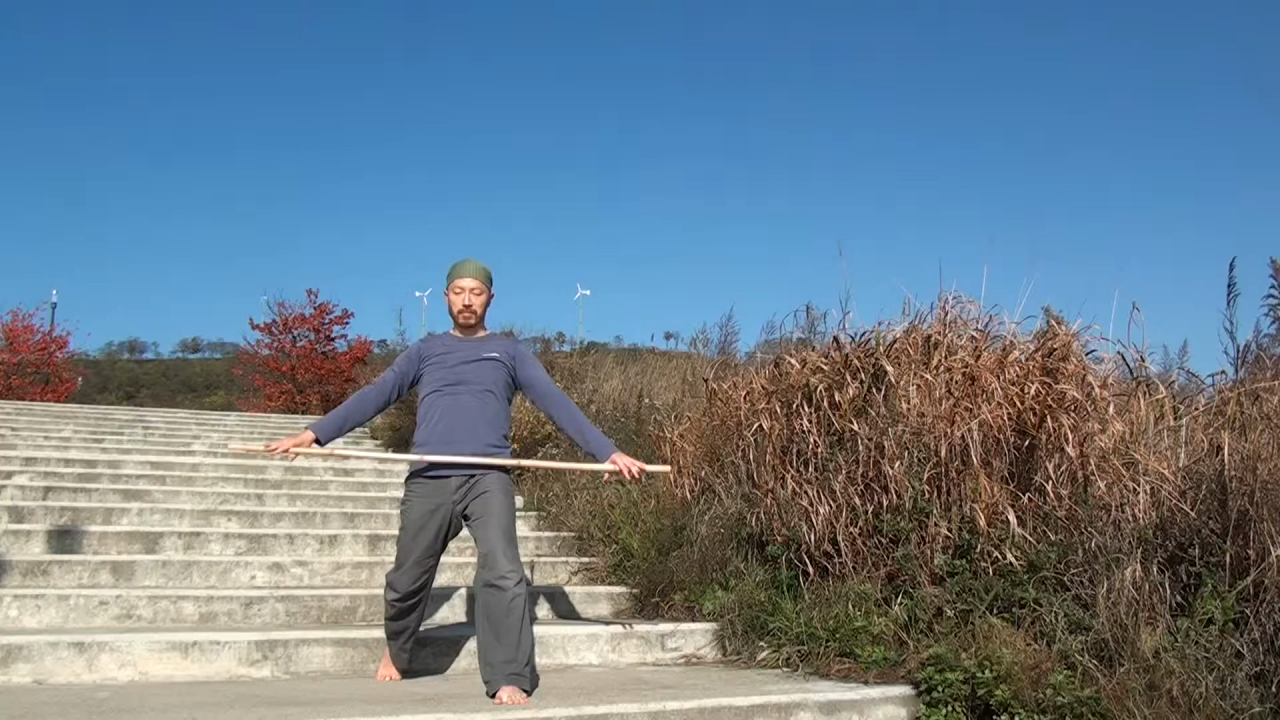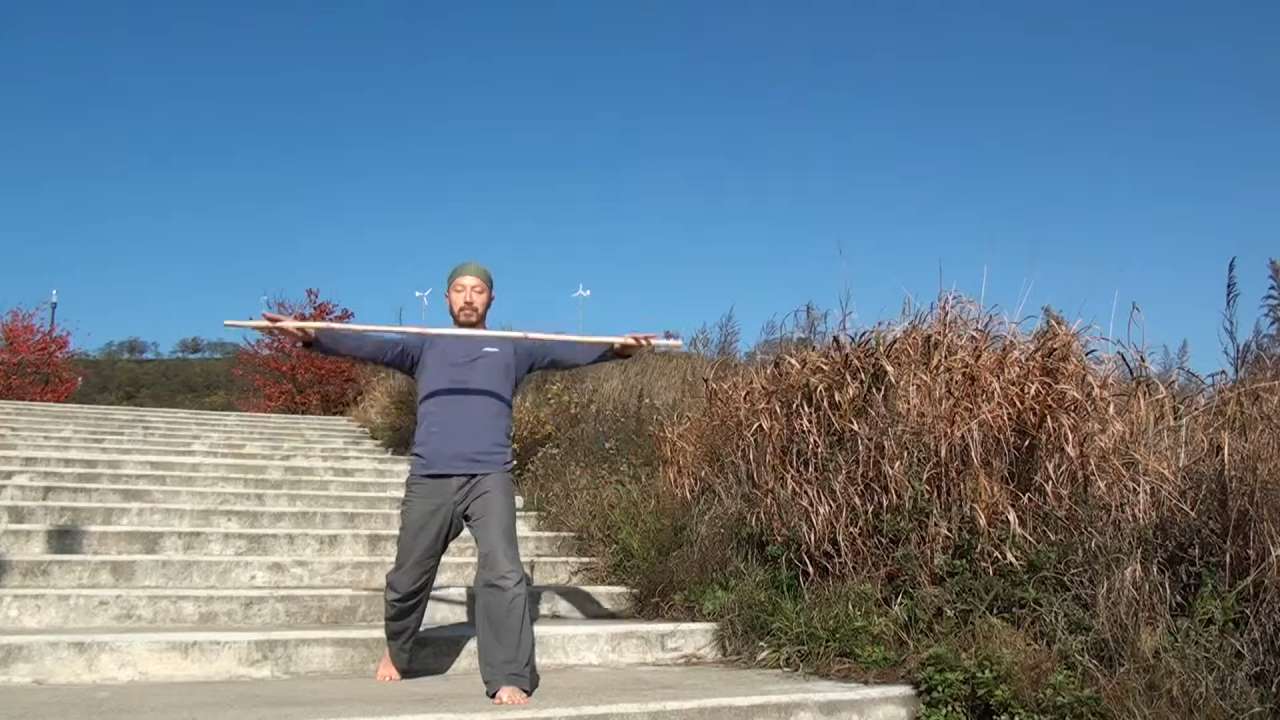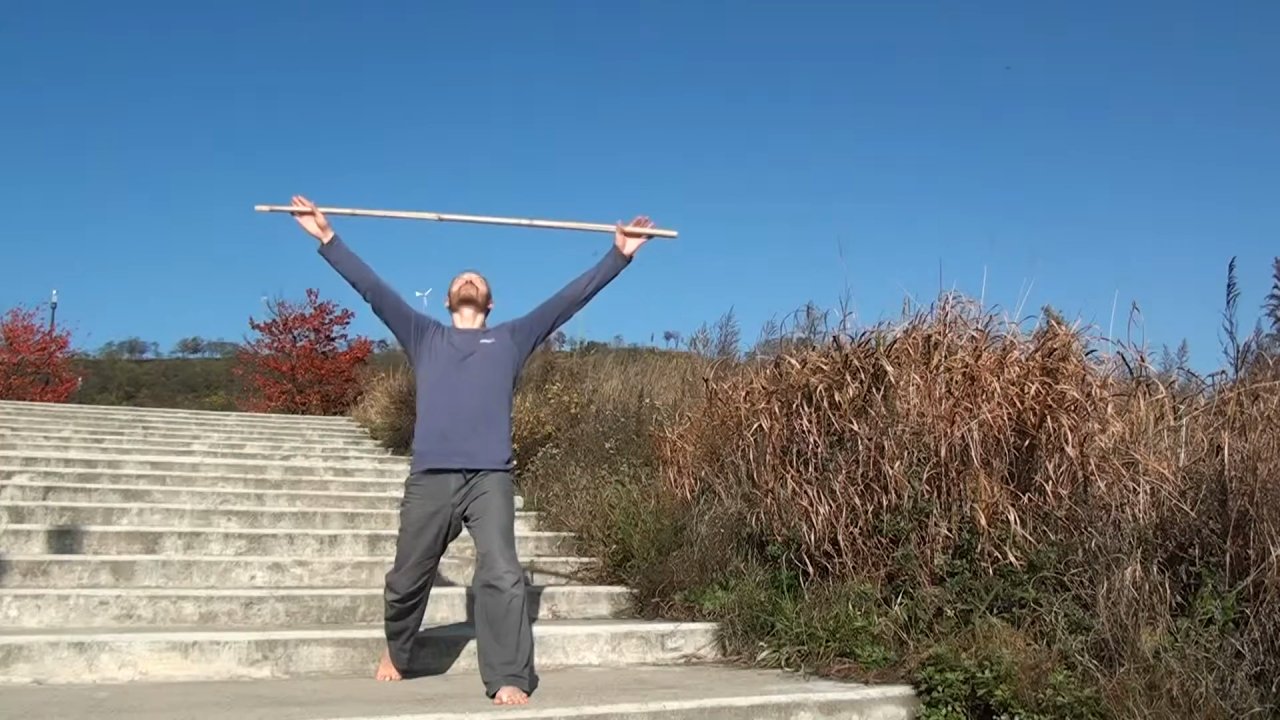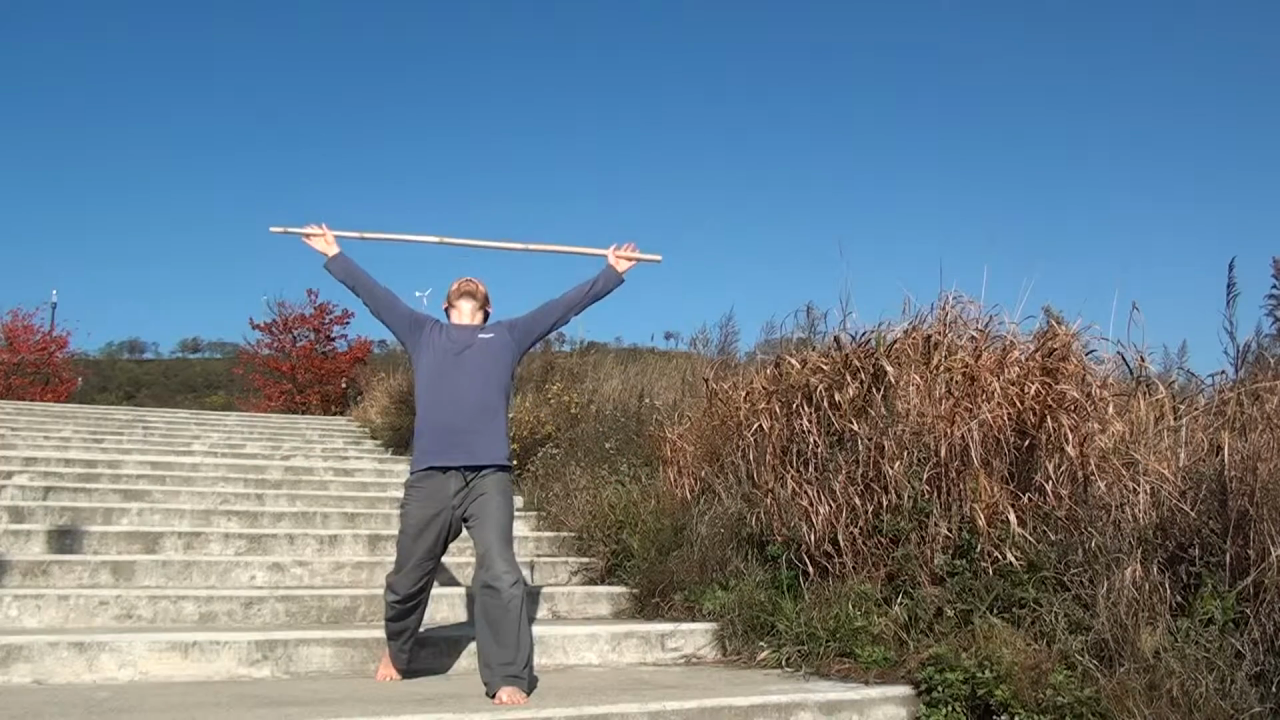
dt=0.5s
person 1, frame 1
left shoulder: (510, 351)
right shoulder: (425, 349)
left elbow: (553, 400)
right elbow: (377, 393)
left wrist: (607, 450)
right wrist: (315, 432)
left hip: (490, 479)
right hip: (428, 479)
left knee: (503, 575)
right knee: (407, 578)
left ankle: (510, 680)
right ankle: (396, 653)
person 1, frame 2
left shoulder: (513, 348)
right shoulder: (423, 346)
left elbow: (564, 354)
right elbow: (370, 347)
left wrist: (613, 350)
right wrist: (310, 337)
left hip: (490, 478)
right hip: (429, 479)
left knee: (503, 574)
right knee: (408, 577)
left ankle: (509, 679)
right ankle: (396, 652)
person 1, frame 3
left shoulder: (511, 339)
right shoulder: (423, 336)
left elbow: (570, 298)
right elbow: (372, 289)
left wrist: (619, 254)
right wrist: (326, 237)
left hip: (490, 477)
right hip: (429, 478)
left knee: (501, 575)
right knee: (408, 579)
left ankle: (510, 680)
right ankle: (396, 654)
person 1, frame 4
left shoulder: (507, 336)
right shoulder: (423, 333)
left elbow: (566, 305)
right elbow: (371, 293)
left wrist: (612, 272)
right wrist: (333, 254)
left hip: (489, 476)
right hip: (430, 476)
left knee: (501, 576)
right knee: (408, 578)
left ankle: (509, 679)
right ankle: (395, 655)
